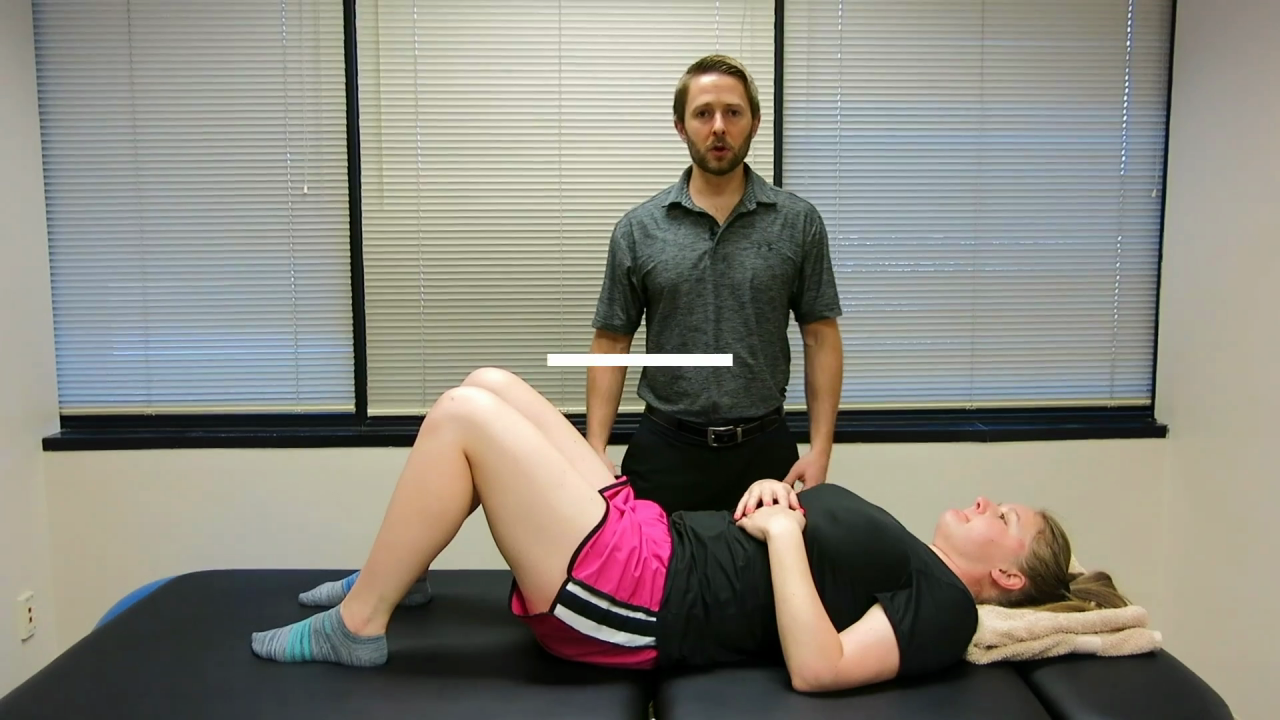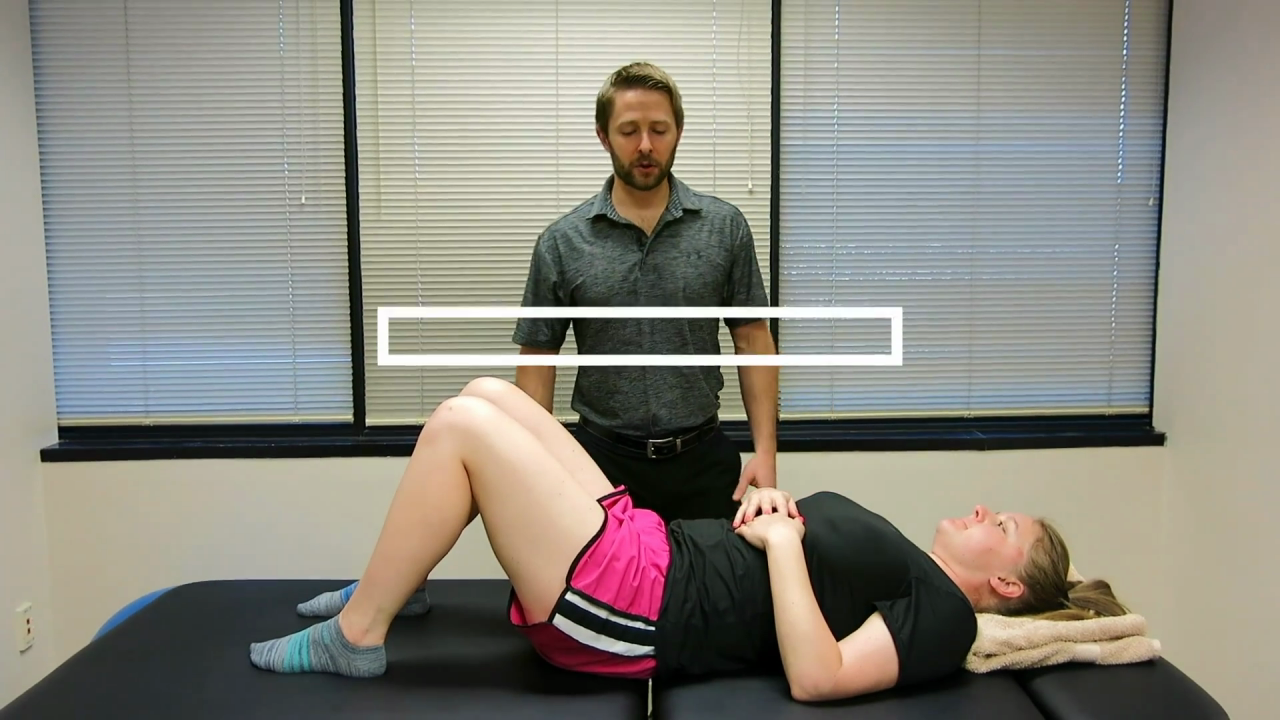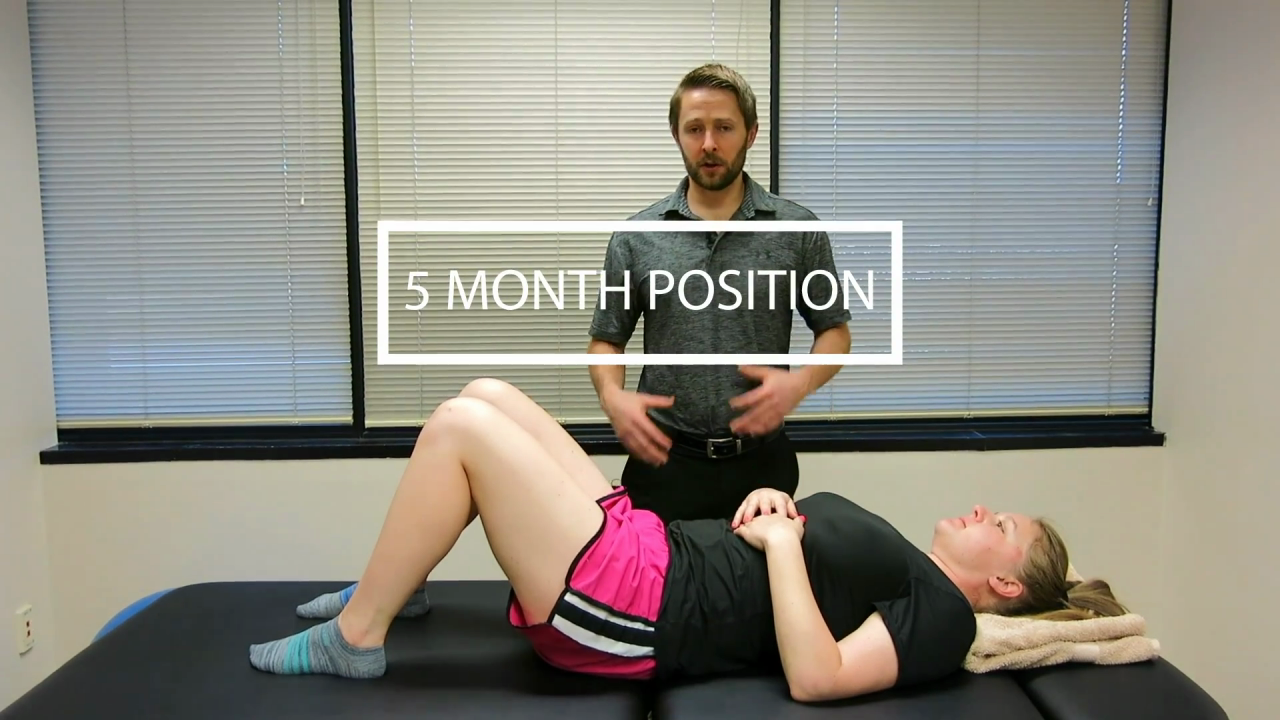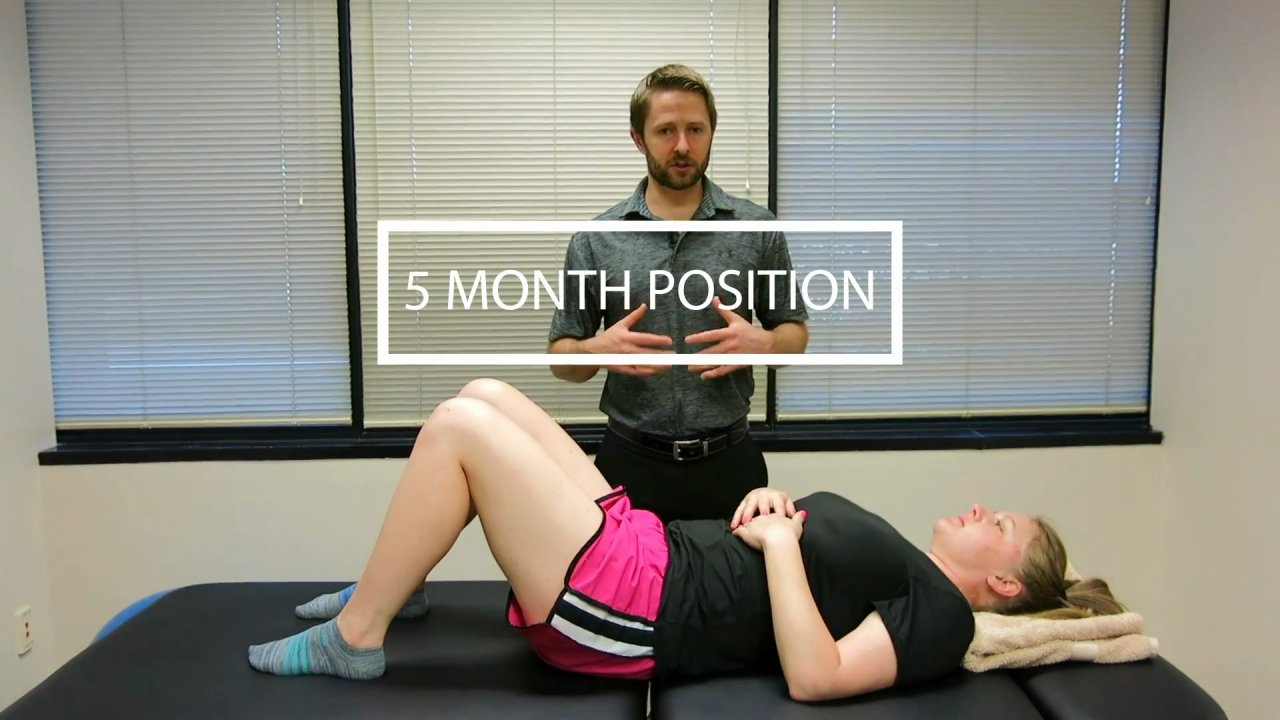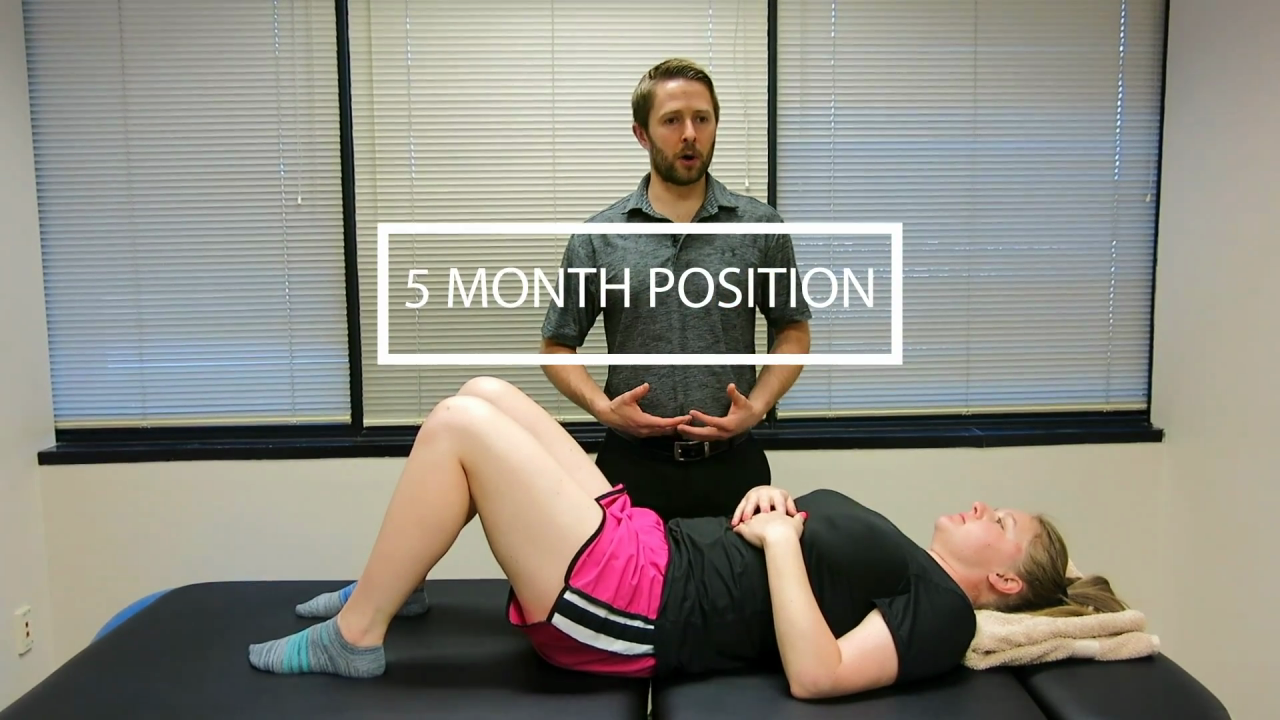
dt=1s
person 1, frame 1
left shoulder: (944, 608)
right shoulder: (908, 562)
left elbow: (817, 669)
left wrist: (784, 532)
right wrist: (774, 493)
left hip: (638, 601)
right hip: (652, 538)
left knee: (463, 414)
right knee: (487, 388)
left ankle: (358, 625)
right ankle: (398, 573)
person 1, frame 2
left shoulder: (942, 618)
right shoulder: (905, 573)
left elbow: (816, 677)
left wrist: (782, 542)
right wrist: (773, 502)
left hip: (634, 611)
right hip: (648, 546)
left knee: (459, 426)
right knee: (486, 397)
left ankle: (356, 635)
right ankle: (397, 582)
person 1, frame 3
left shoulder: (941, 618)
right shoulder: (905, 572)
left elbow: (814, 677)
left wrist: (780, 543)
right wrist: (771, 501)
left hip: (633, 612)
right hip: (648, 546)
left knee: (458, 426)
right knee: (485, 397)
left ankle: (355, 637)
right ankle: (398, 583)
person 1, frame 4
left shoulder: (941, 617)
right shoulder: (903, 569)
left elbow: (813, 676)
left wrist: (780, 541)
right wrist: (769, 502)
left hip: (633, 611)
right hip: (649, 547)
left knee: (459, 426)
right knee: (484, 398)
left ankle: (355, 638)
right ankle: (393, 583)
person 1, frame 5
left shoulder: (942, 614)
right shoulder: (902, 566)
left elbow: (815, 675)
left wrist: (780, 540)
right wrist: (771, 500)
left hip: (634, 611)
right hip: (648, 547)
left knee: (459, 426)
right knee: (484, 396)
left ankle: (354, 637)
right ankle: (395, 582)
person 2, frame 1
left shoulder: (798, 223)
right shoulder: (637, 229)
left elbow: (821, 336)
right elbow: (610, 343)
left wrist: (819, 445)
right wrist: (595, 447)
left hip: (763, 451)
right hip: (665, 449)
person 2, frame 2
left shoulder: (725, 227)
right shoulder: (562, 242)
left elbow: (752, 336)
right elbow: (537, 358)
left wrist: (764, 448)
left hip: (702, 459)
right hip: (605, 461)
person 2, frame 3
left shoulder: (797, 230)
right shoulder: (635, 238)
left elbow: (835, 333)
right elbow: (605, 342)
left wrist: (799, 382)
right wrist: (614, 397)
left hip: (761, 461)
right hip: (666, 461)
person 2, frame 4
left shoulder: (756, 229)
right shoulder: (595, 240)
left elbow: (792, 330)
right elbow: (562, 354)
left wrist: (759, 345)
right wrist: (601, 351)
left hip: (728, 461)
right hip: (632, 463)
person 2, frame 5
left shoulder: (761, 227)
right shoulder: (597, 238)
left elbow: (793, 332)
right elbow: (557, 346)
left wrist: (757, 406)
right wrist: (603, 407)
left hip: (731, 462)
right hip: (634, 464)
